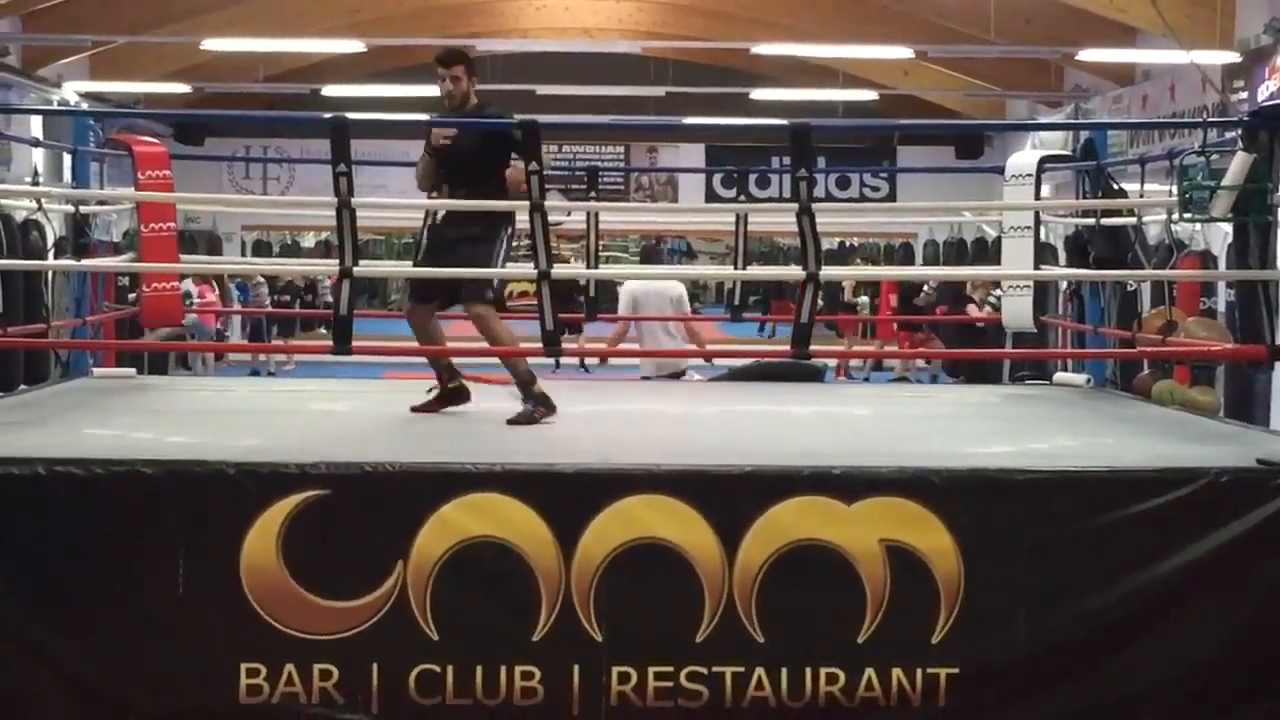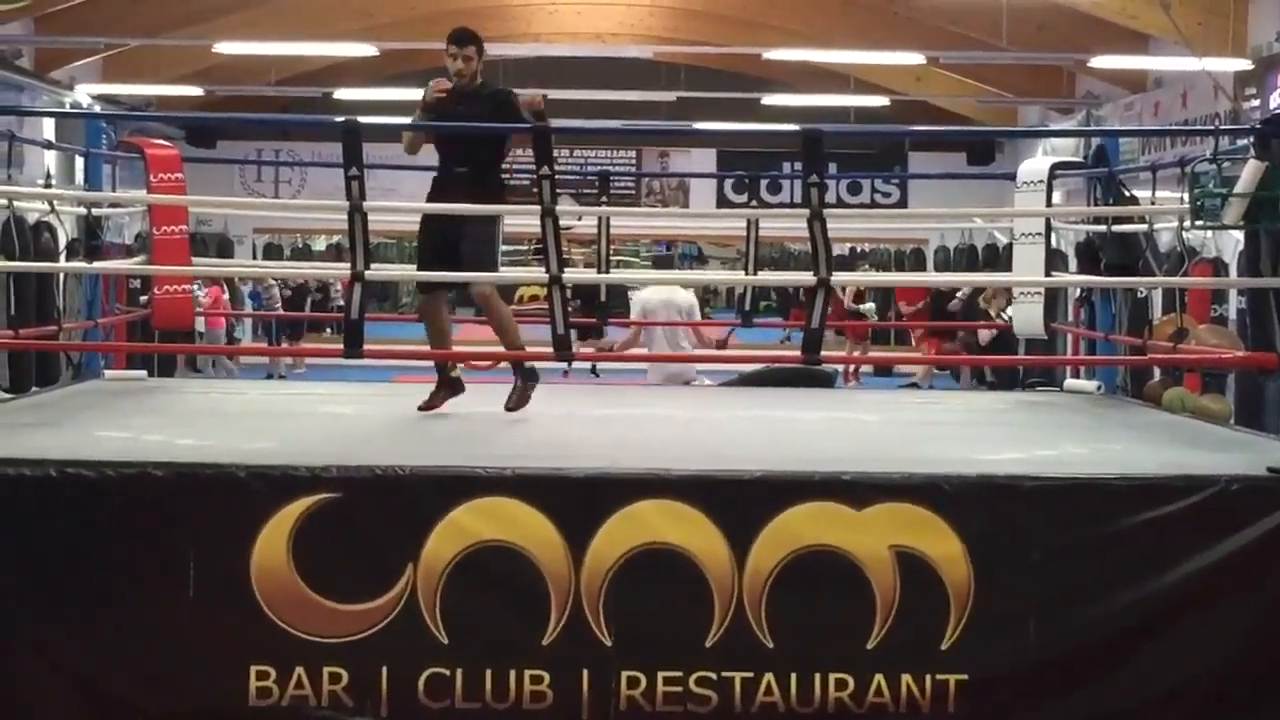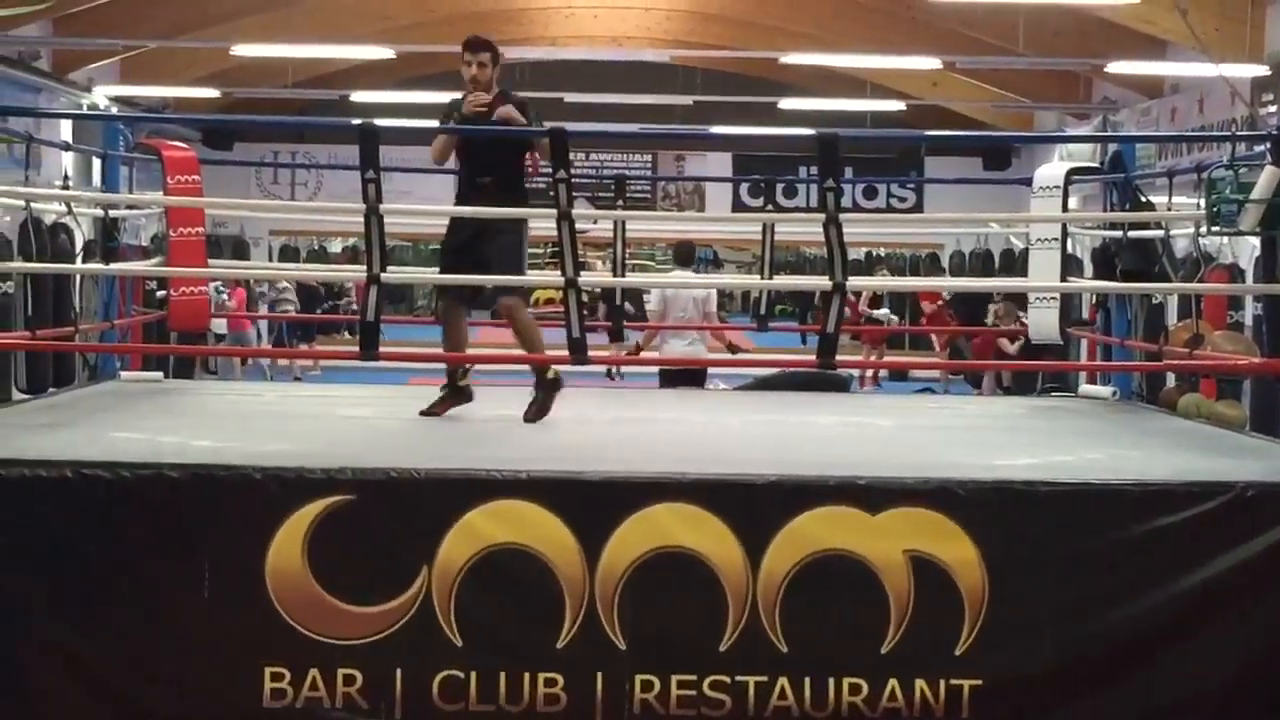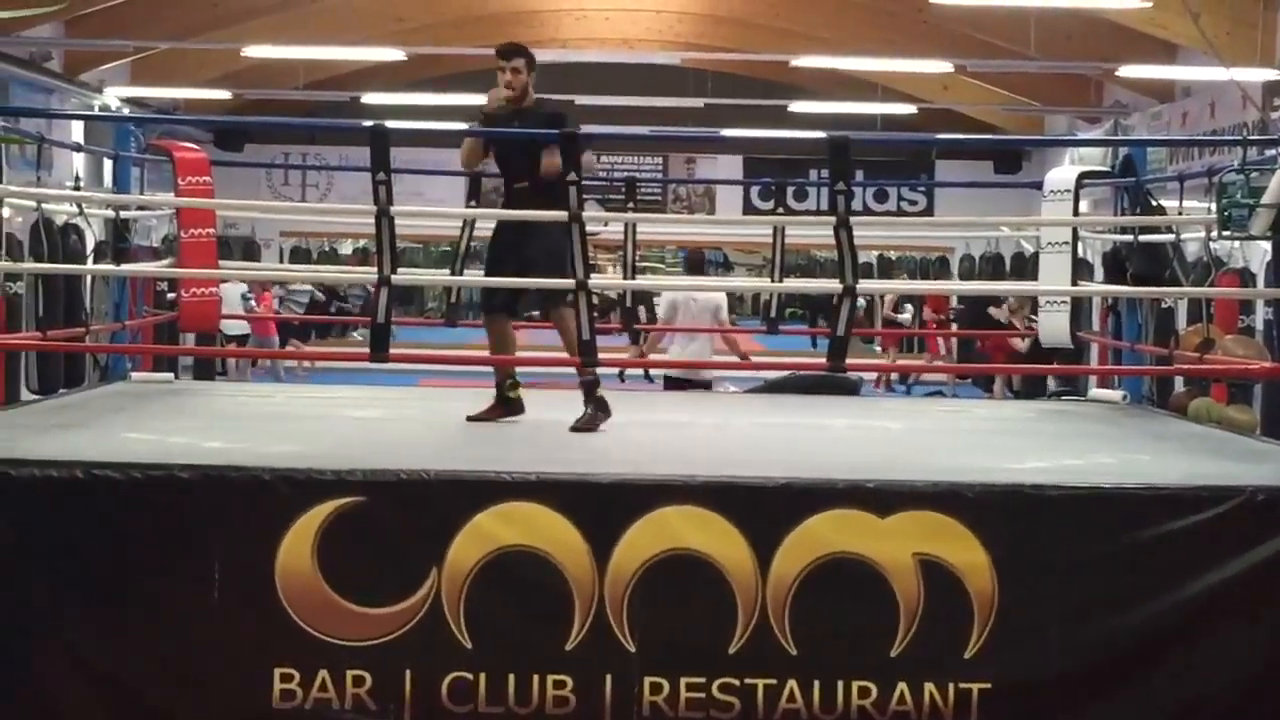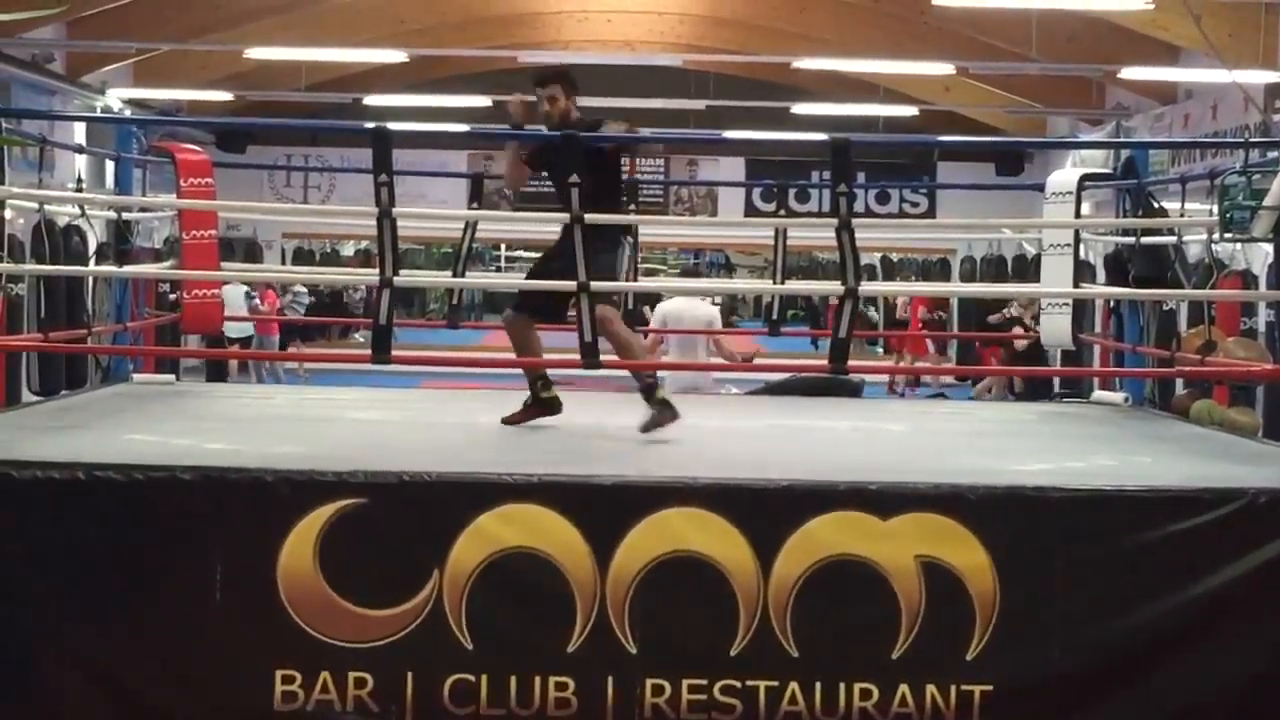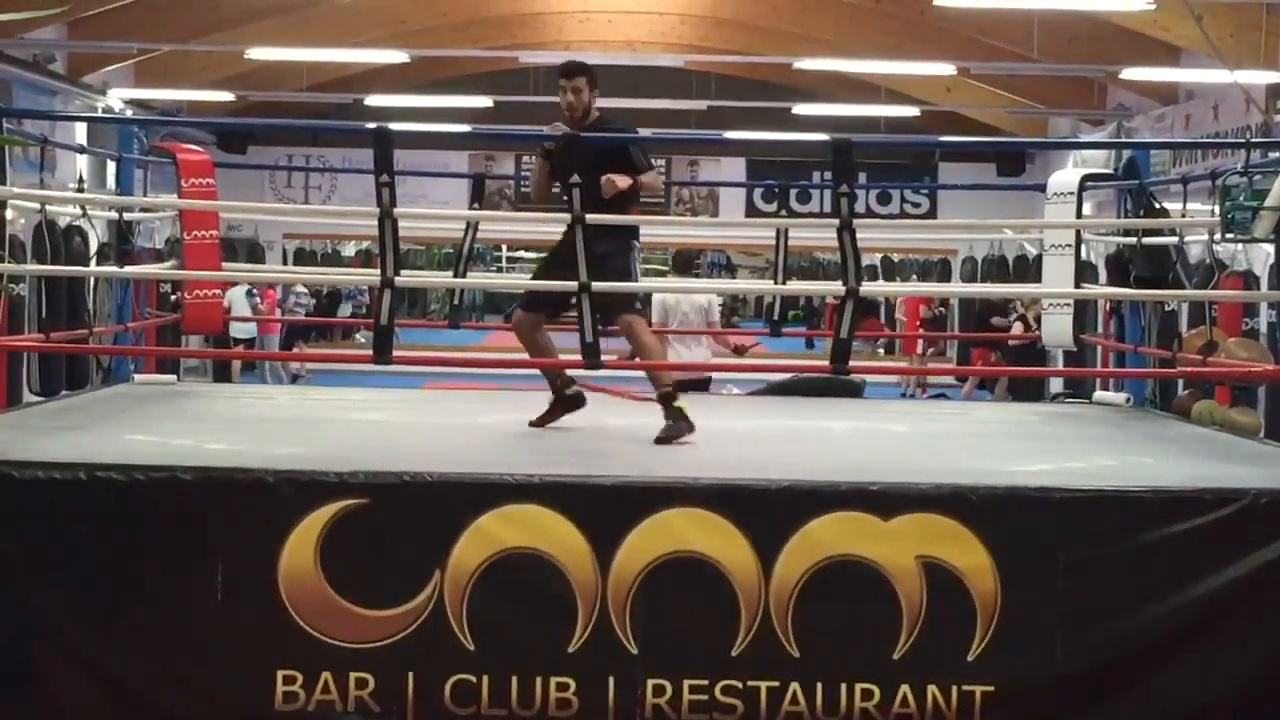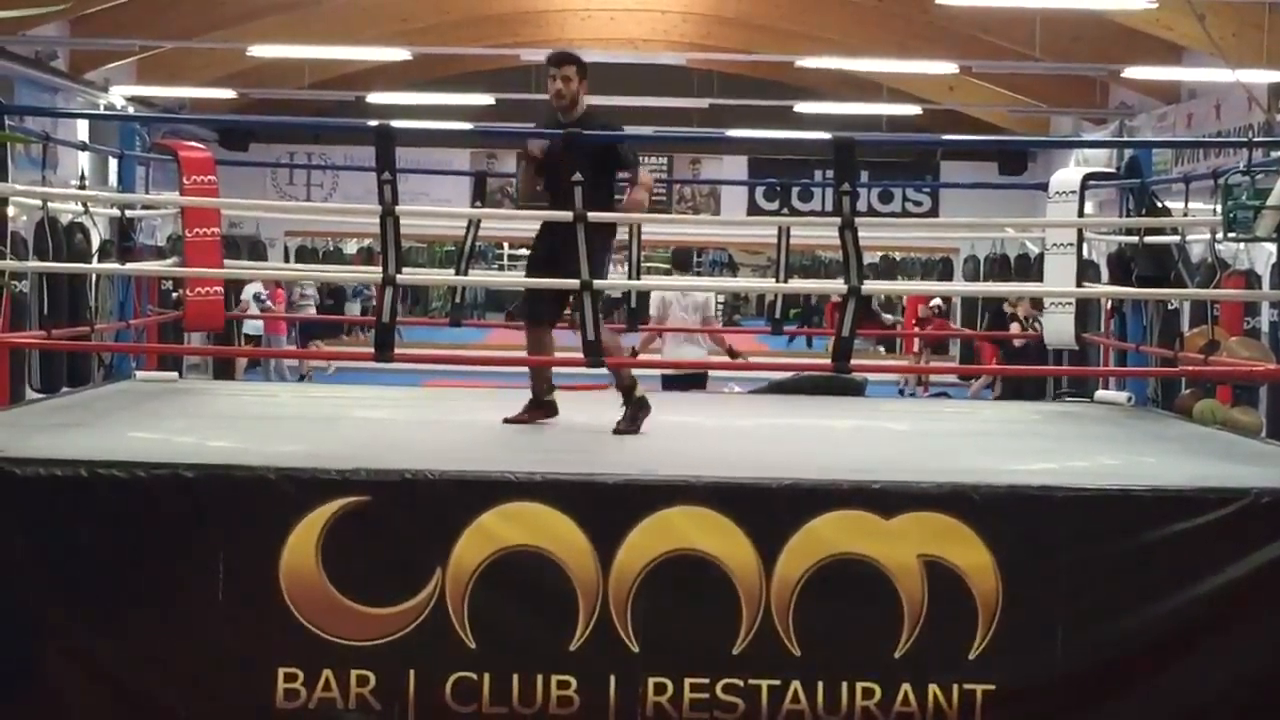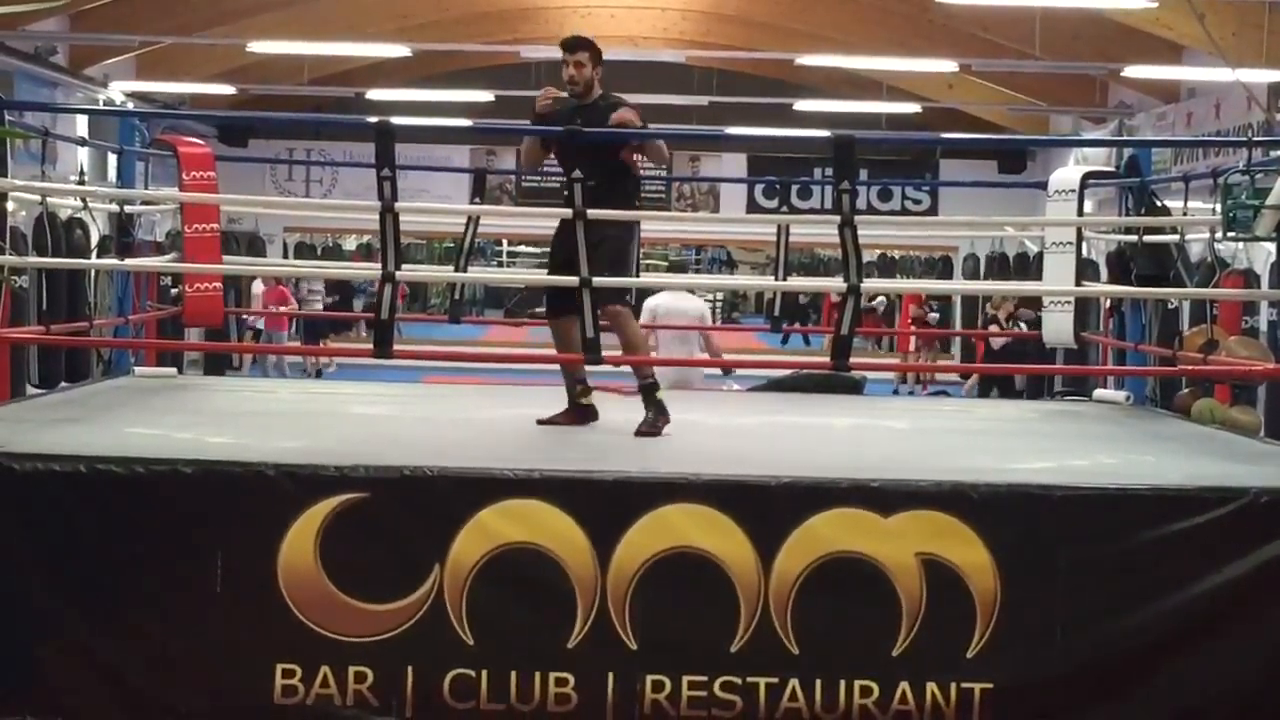
dt=0.3s
person 1, frame 1
left shoulder: (493, 121)
right shoulder: (440, 124)
right elbow: (425, 183)
left wrist: (523, 170)
right wrist: (430, 150)
left hip: (489, 225)
right hip: (451, 224)
left knee: (479, 309)
right knee: (417, 306)
left ankle: (535, 396)
right ankle: (451, 385)
person 1, frame 2
left shoulder: (498, 98)
right shoulder: (438, 98)
right elbow: (410, 147)
left wrist: (536, 111)
right wrist: (426, 107)
left hip: (483, 206)
right hip: (441, 205)
left knee: (482, 290)
right knee: (430, 295)
left ankle: (523, 370)
right ankle: (447, 377)
person 1, frame 3
left shoulder: (514, 106)
right shoulder: (456, 108)
left elbow: (547, 152)
right elbow: (437, 156)
left wrist: (523, 126)
right wrist: (462, 115)
left hip: (507, 214)
right hip: (467, 215)
left knee: (509, 302)
right knee: (450, 305)
left ankle: (545, 379)
right ankle: (456, 384)
person 1, frame 4
left shoulder: (553, 116)
right shoulder: (493, 118)
left elbow: (586, 163)
right elbow: (468, 162)
left wrist: (565, 161)
right wrist: (487, 117)
left hip: (550, 221)
right hip: (511, 223)
left knee: (559, 310)
right knee: (495, 316)
left ankle: (594, 399)
right ankle: (507, 396)
person 1, frame 5
left shoulder: (592, 133)
right shoulder: (547, 142)
right elbow: (514, 183)
right wrist: (516, 128)
left hip: (604, 237)
right hip: (571, 239)
left knee: (603, 313)
right knee: (516, 321)
left ankle: (660, 401)
right ankle: (542, 396)
person 1, frame 6
left shoulder: (617, 134)
right shoulder: (560, 142)
left elbow: (655, 183)
right elbow: (539, 196)
left wrist: (629, 181)
right wrist: (547, 152)
left hip: (614, 242)
right hip: (575, 241)
left knee: (630, 320)
right knee: (523, 321)
left ankle: (674, 411)
right ankle: (566, 393)
person 1, frame 7
left shoulder: (602, 128)
right shoulder: (544, 130)
left elbow: (638, 171)
left wrist: (641, 189)
right wrist: (531, 158)
left hip: (593, 232)
right hip: (554, 233)
right knee: (536, 324)
left ankle: (634, 398)
right ankle: (542, 399)
person 1, frame 8
left shoulder: (617, 109)
right shoulder: (558, 114)
left elbow: (661, 157)
right elbow: (528, 164)
left wrist: (638, 128)
right wrist: (538, 118)
left hip: (614, 222)
right hip: (575, 222)
left knee: (614, 308)
right knee: (560, 319)
left ankle: (654, 403)
right ankle: (580, 403)
